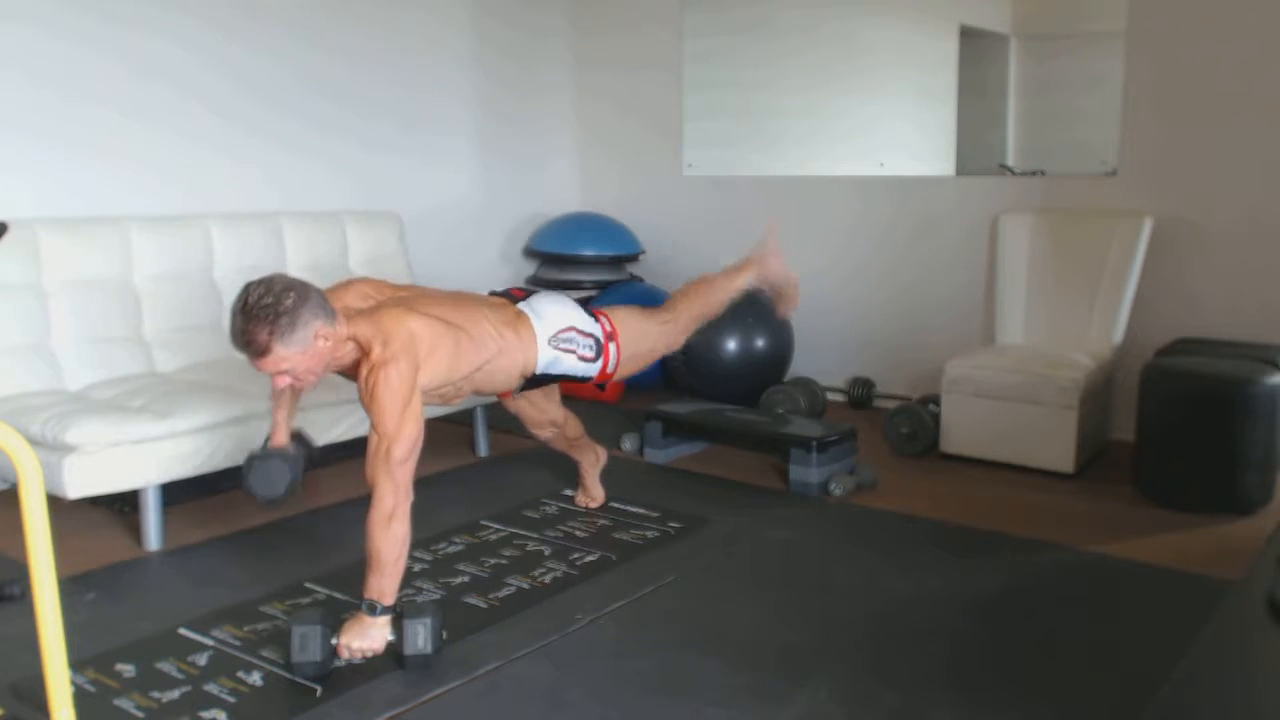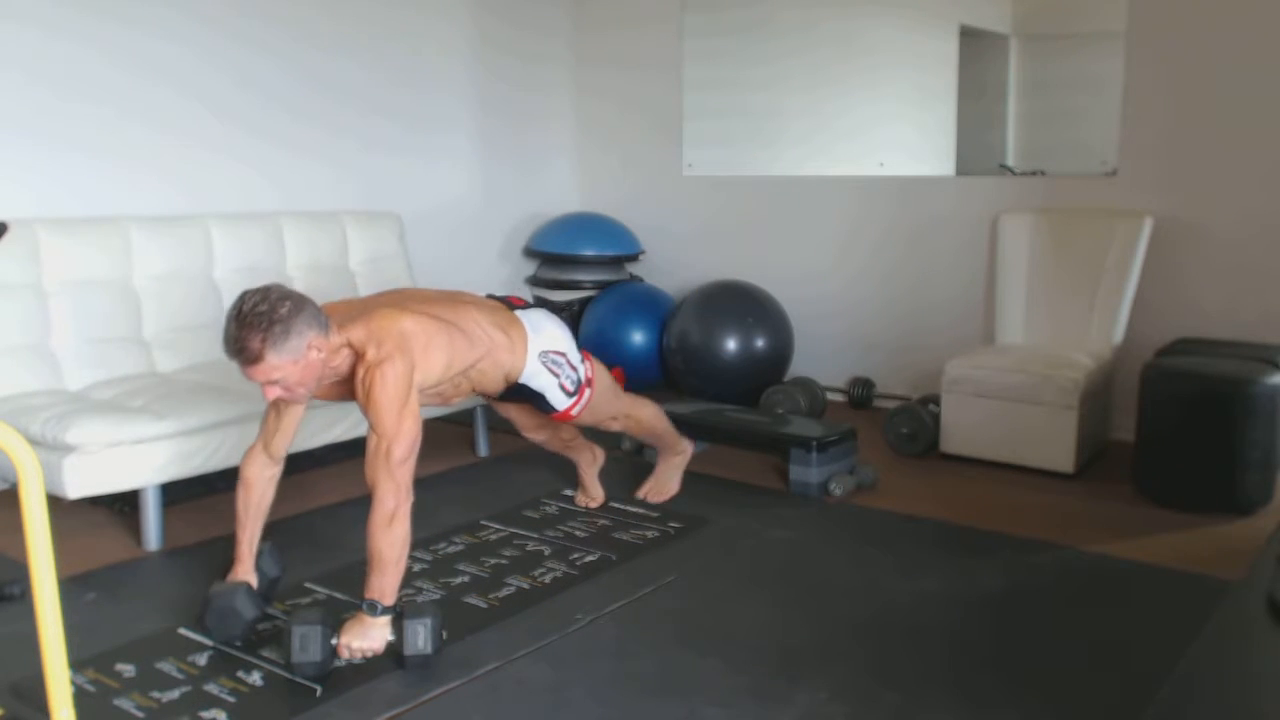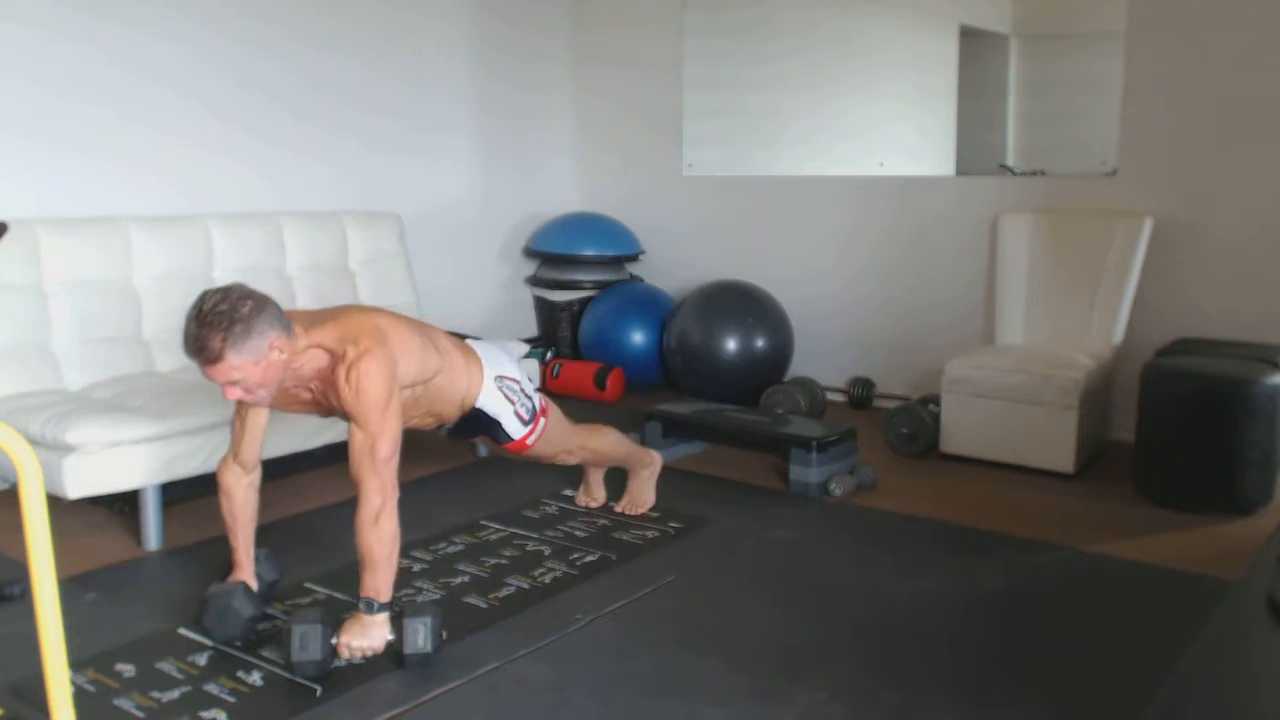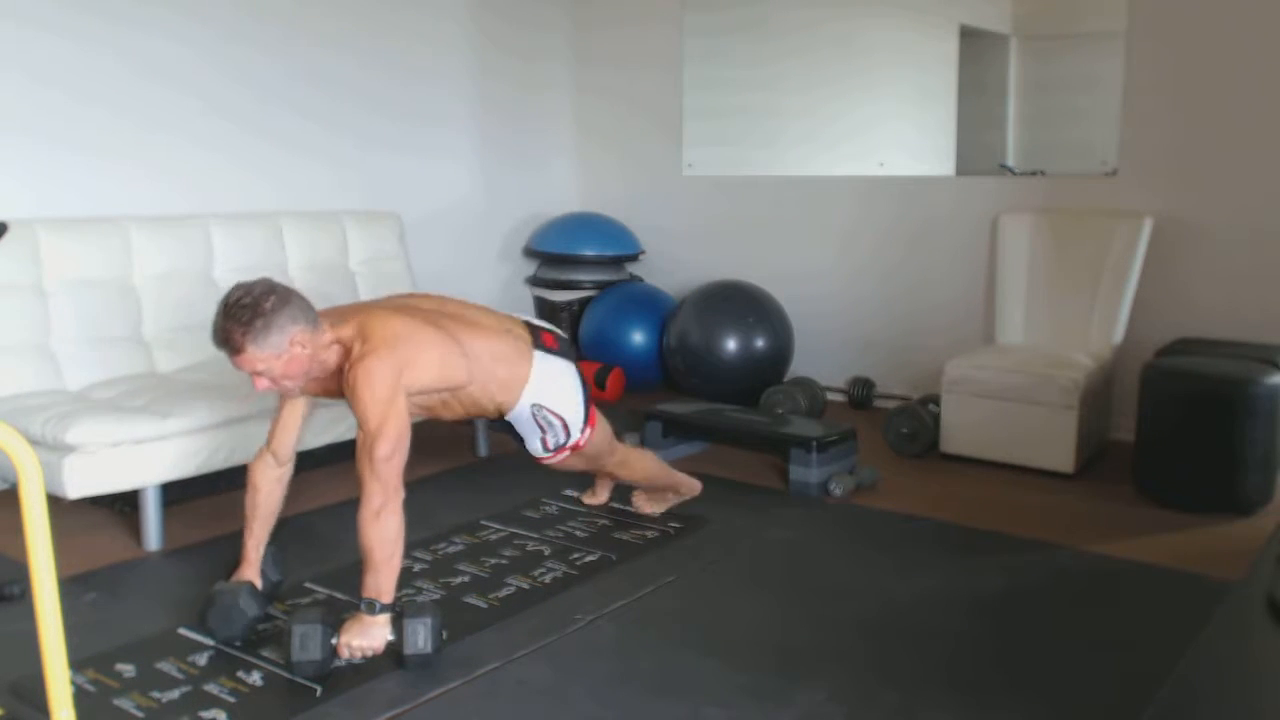
dt=0.4s
person 1, frame 1
left shoulder: (387, 363)
right shoulder: (330, 305)
left elbow: (392, 498)
left wrist: (375, 613)
right wrist: (281, 428)
left hip: (543, 331)
right hip: (505, 317)
left knee: (670, 326)
right knee: (546, 422)
left ankle: (757, 269)
right ankle: (588, 455)
person 1, frame 2
left shoulder: (382, 363)
right shoulder: (305, 342)
left elbow: (393, 498)
right elbow: (264, 456)
left wrist: (376, 614)
right wrist: (243, 563)
left hip: (531, 345)
right hip: (487, 324)
left knee: (614, 412)
right knee: (534, 427)
left ankle: (673, 448)
right ankle: (585, 457)
person 1, frame 3
left shoulder: (361, 362)
right shoulder: (263, 357)
left elbow: (378, 497)
right elbow: (238, 470)
left wrist: (373, 614)
right wrist: (243, 570)
left hip: (483, 382)
right hip: (443, 396)
left knee: (568, 444)
left ankle: (643, 462)
right ankle: (594, 469)
person 1, frame 4
left shoulder: (371, 364)
right shoulder: (307, 347)
left elbow: (382, 497)
right elbow: (273, 460)
left wrist: (375, 614)
right wrist: (250, 565)
left hip: (540, 381)
right hip: (512, 345)
left knee: (606, 455)
left ankle: (680, 486)
right ankle: (604, 475)
